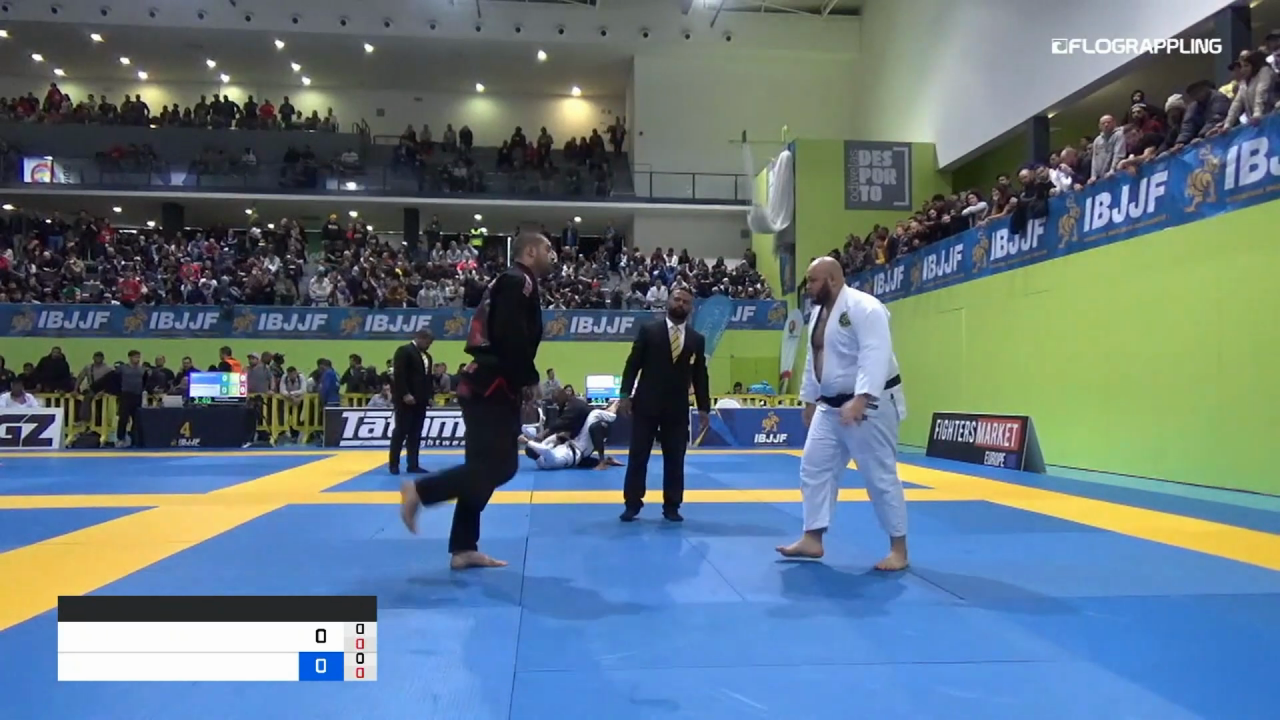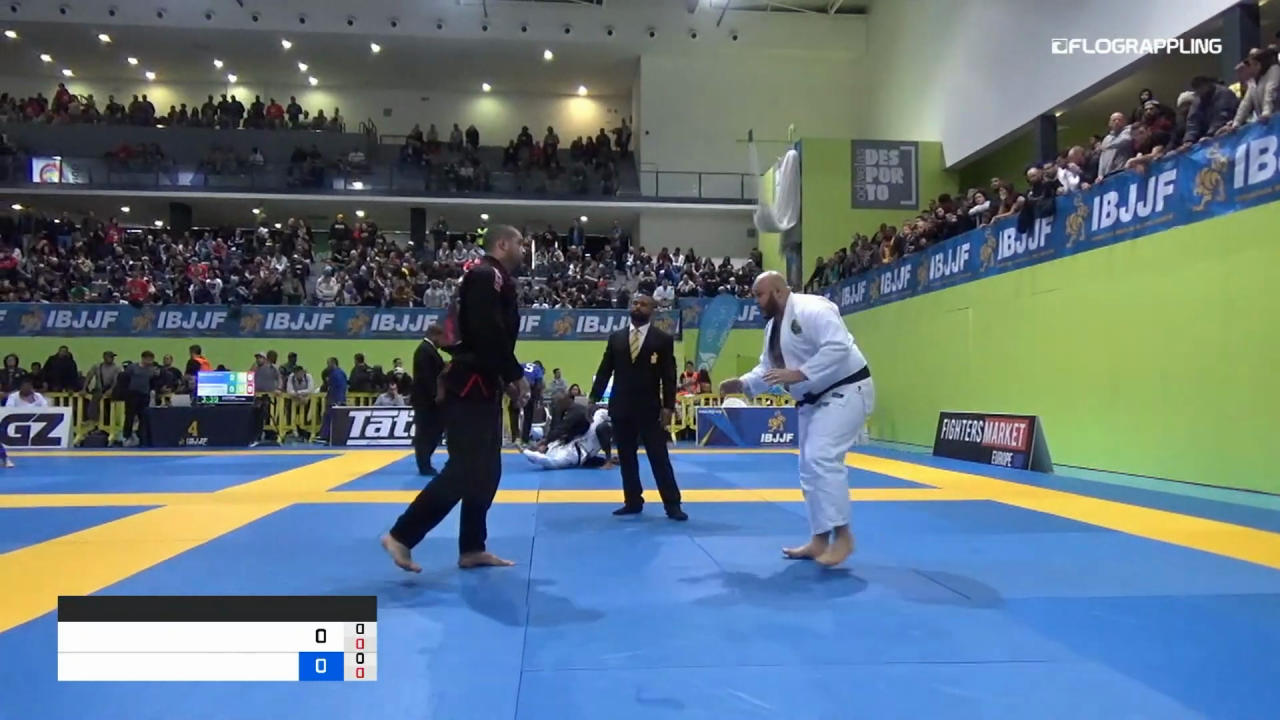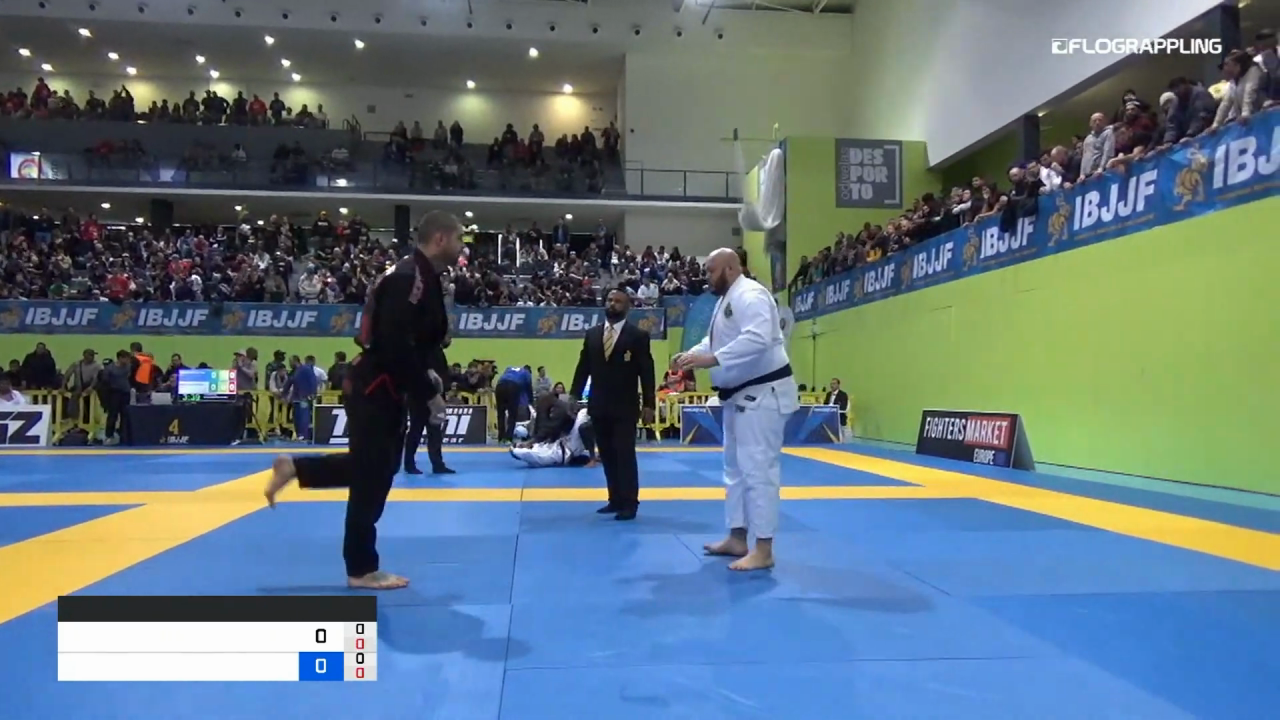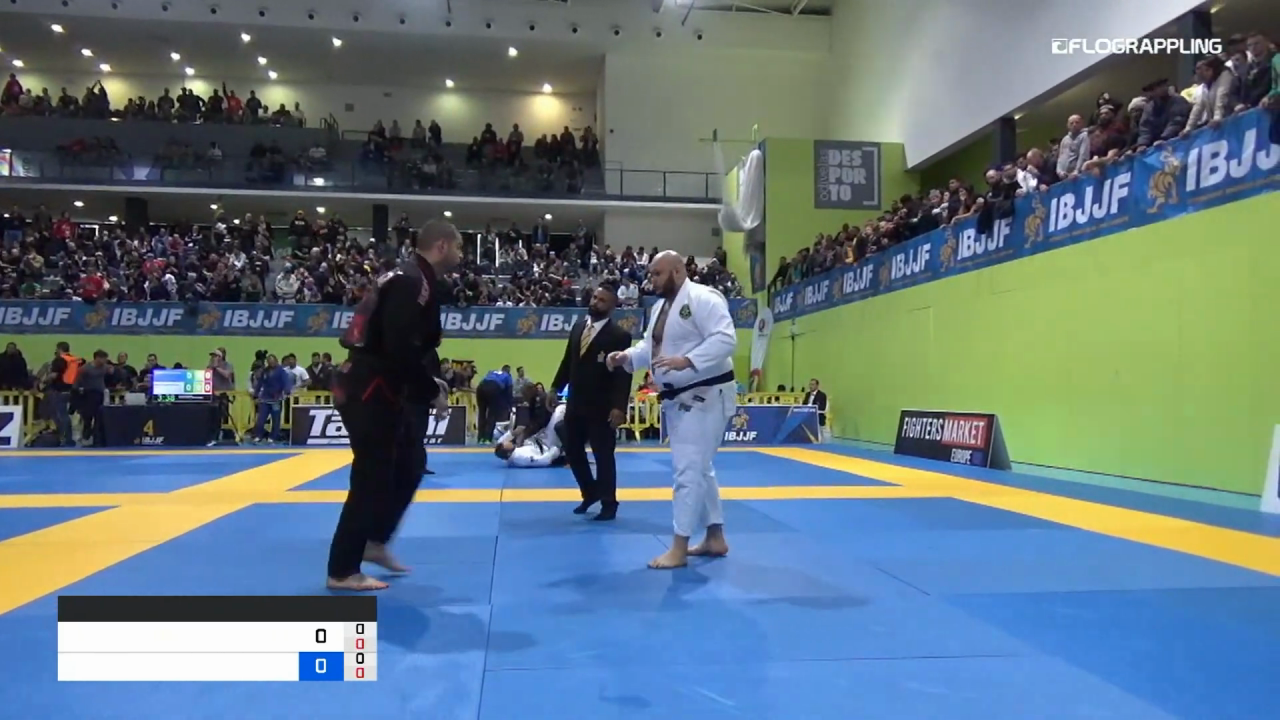
dt=0.7s
person 1, frame 1
left shoulder: (513, 285)
right shoulder: (518, 282)
right elbow: (512, 338)
left wrist: (523, 383)
right wrist: (530, 379)
left hip: (491, 384)
right hip: (492, 386)
left knee: (489, 466)
right knee: (499, 465)
left ankle: (464, 548)
right ankle: (421, 490)
person 1, frame 2
left shoulder: (490, 280)
right shoulder: (487, 277)
right elbow: (488, 335)
left wrist: (506, 379)
right wrist: (514, 374)
left hip: (477, 385)
right hip: (470, 387)
left knee: (485, 471)
right knee: (466, 471)
left ankle: (473, 549)
right ankle: (401, 536)
person 1, frame 3
left shoulder: (420, 276)
right shoulder: (409, 280)
right elbow: (397, 347)
left wrist: (425, 372)
right wrist: (429, 394)
left hip: (383, 387)
right hip: (378, 388)
left knee: (374, 468)
right knee: (372, 476)
left ankle: (293, 467)
right ankle: (363, 569)
person 1, frame 4
left shoulder: (411, 279)
right shoulder: (412, 283)
right elbow: (403, 348)
left wrist: (426, 384)
right wrist: (431, 393)
left hip: (375, 387)
right hip: (370, 389)
left knee: (409, 466)
right knee: (372, 479)
left ankle: (375, 542)
right ankle: (342, 571)
person 2, frame 1
left shoulder: (864, 307)
right shoulder: (819, 312)
left elbow: (877, 355)
right elbow: (815, 358)
left wrist: (860, 399)
right wrist: (808, 399)
left hip: (870, 405)
right hip: (833, 406)
left knee: (879, 476)
right knee: (814, 467)
left ankle: (898, 548)
right ankle: (812, 539)
person 2, frame 2
left shoulder: (812, 309)
right shoulder: (774, 325)
left elbow: (837, 348)
right elbow: (768, 368)
left wrist: (799, 374)
right wrist: (742, 384)
left hip: (845, 392)
right hip: (814, 400)
left knee: (821, 459)
right knee: (810, 470)
left ankle: (842, 535)
right ankle: (820, 541)
person 2, frame 3
left shoulder: (749, 295)
right shoulder: (728, 300)
left elbow: (758, 339)
right elbow: (715, 340)
left wrist: (712, 359)
right wrist: (691, 355)
left hip: (763, 394)
right hip: (741, 395)
left knee: (757, 469)
right knee: (735, 466)
left ankle: (763, 550)
right ankle: (737, 538)
person 2, frame 4
left shoulder: (704, 299)
right shoulder: (661, 306)
left elbow: (725, 340)
right elbow: (650, 345)
left wrist: (686, 361)
right wrist: (626, 357)
left hip: (704, 396)
right hip: (678, 397)
left knee: (689, 469)
right knee: (698, 468)
left ankle: (679, 548)
right ankle: (715, 537)
person 3, frame 1
left shoulder: (696, 339)
right shoulder: (648, 331)
left elbow: (700, 375)
right elbow: (632, 364)
left wrist: (703, 407)
right wrist: (625, 394)
left hip: (677, 408)
right hip: (646, 404)
left knee: (675, 459)
right knee: (638, 455)
left ankle: (671, 506)
right ankle: (632, 503)
person 3, frame 2
left shoulder: (663, 339)
right shoulder: (616, 337)
left elbow: (669, 374)
right elbow: (605, 369)
left wrist: (668, 405)
right wrist: (594, 397)
left hip: (649, 408)
right hip: (621, 407)
left knee: (659, 456)
right knee: (626, 456)
left ankle: (672, 504)
right ankle: (633, 501)
person 3, frame 3
left shoulder: (638, 336)
right shoulder: (592, 334)
left elbow: (647, 372)
right elbow: (583, 367)
left wrist: (649, 403)
right wrist: (574, 395)
left hip: (625, 406)
right hip: (599, 405)
left knee: (625, 453)
right knee: (607, 455)
left ankle: (629, 503)
right ankle: (615, 499)
person 3, frame 4
left shoulder: (618, 336)
right shoulder: (577, 328)
left elbow: (623, 374)
right elbow: (567, 361)
left wrist: (619, 407)
right wrist: (555, 388)
left hip: (601, 407)
right hip: (576, 404)
left knee: (603, 455)
right knee: (572, 451)
left ankle: (608, 504)
right ankle: (590, 492)
